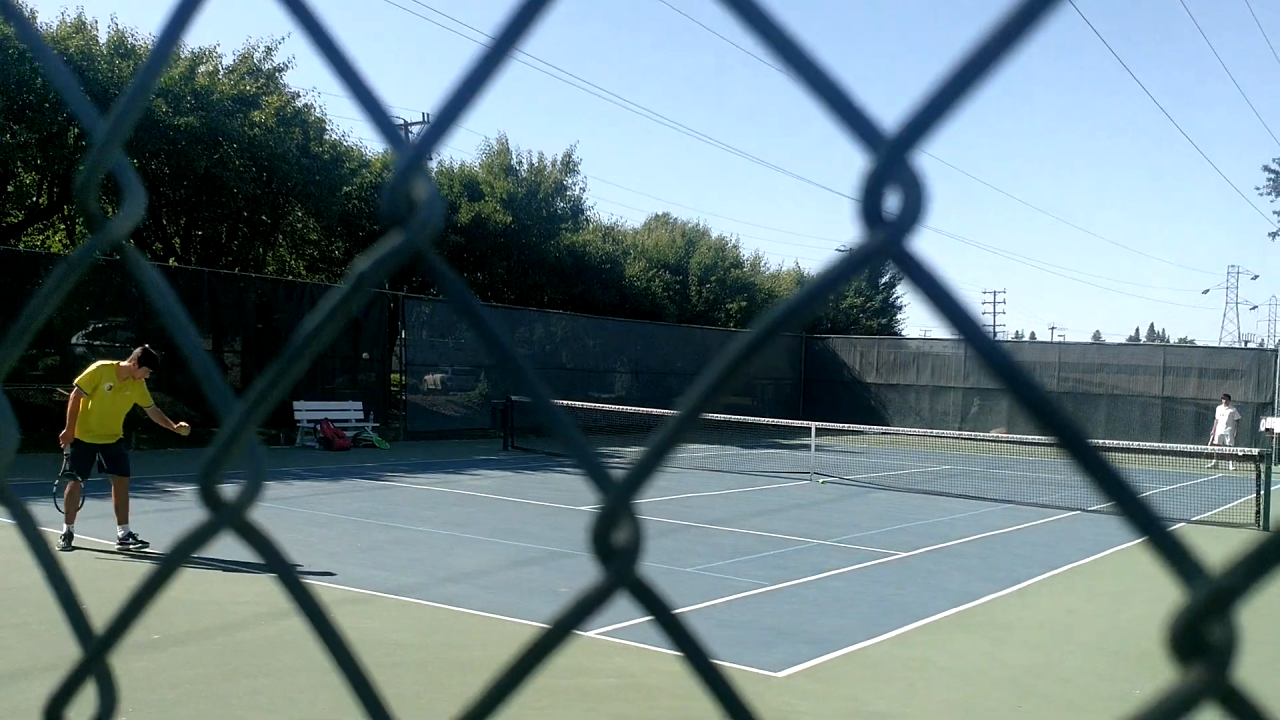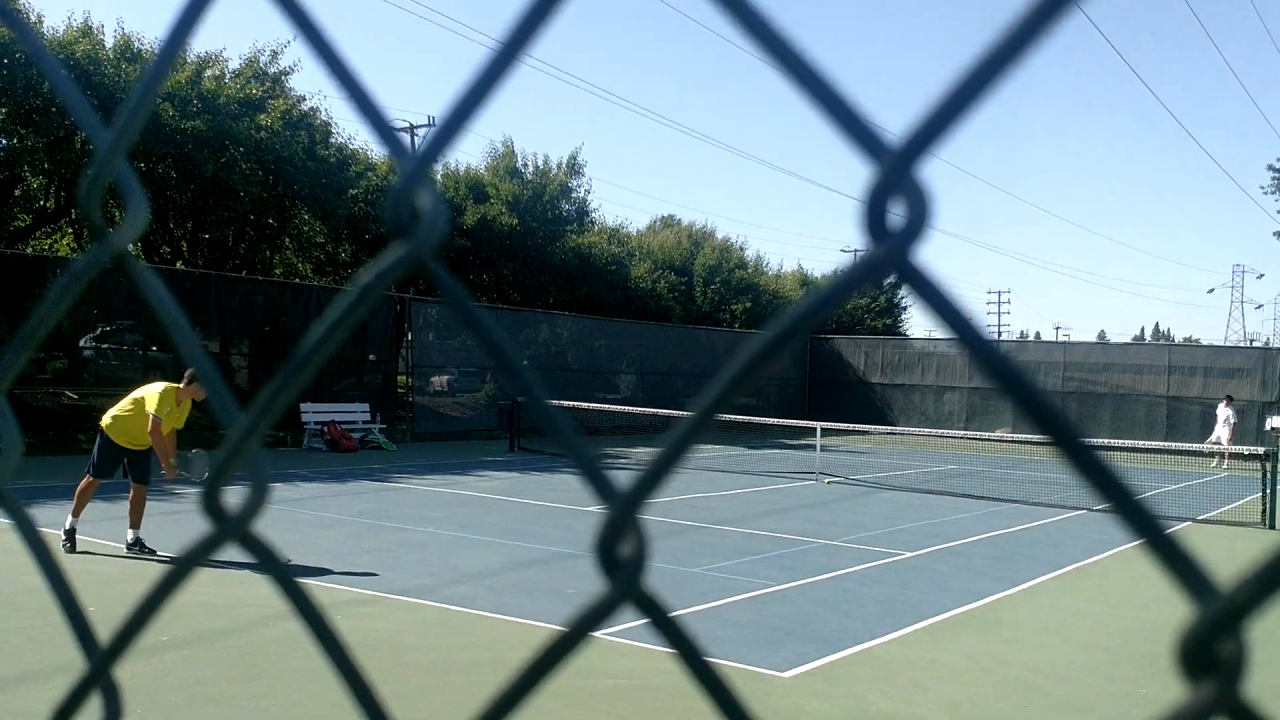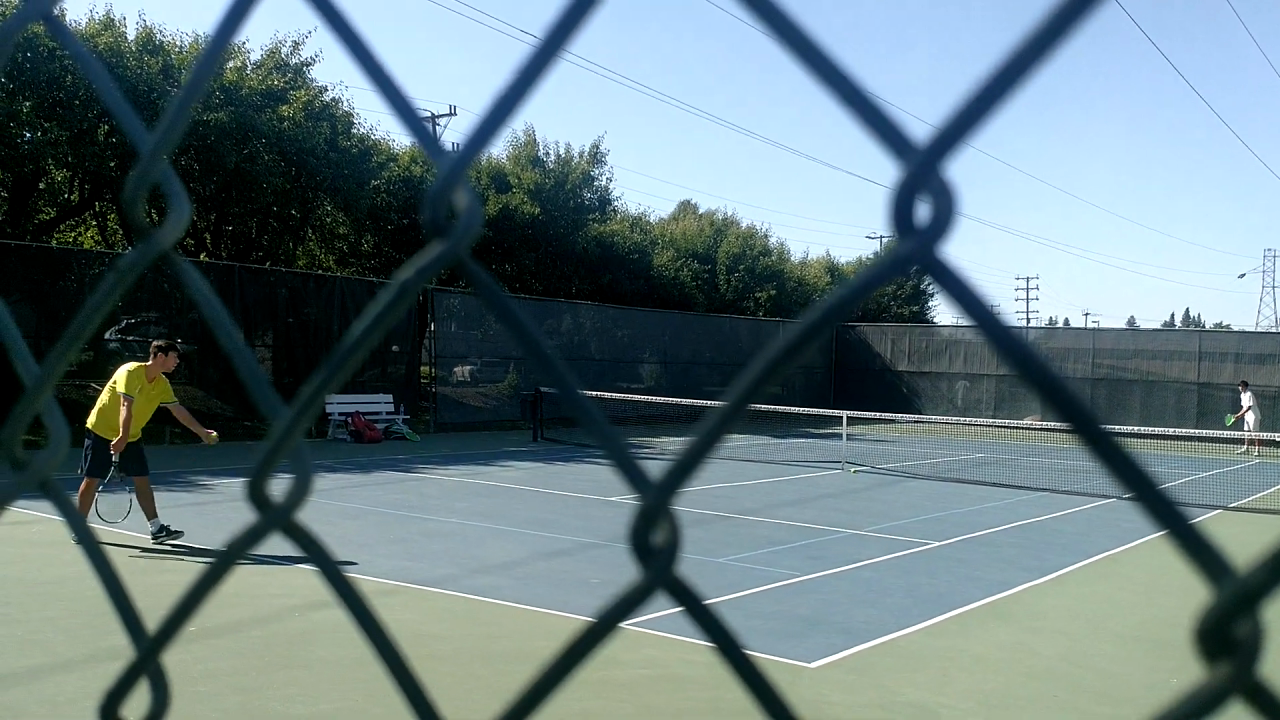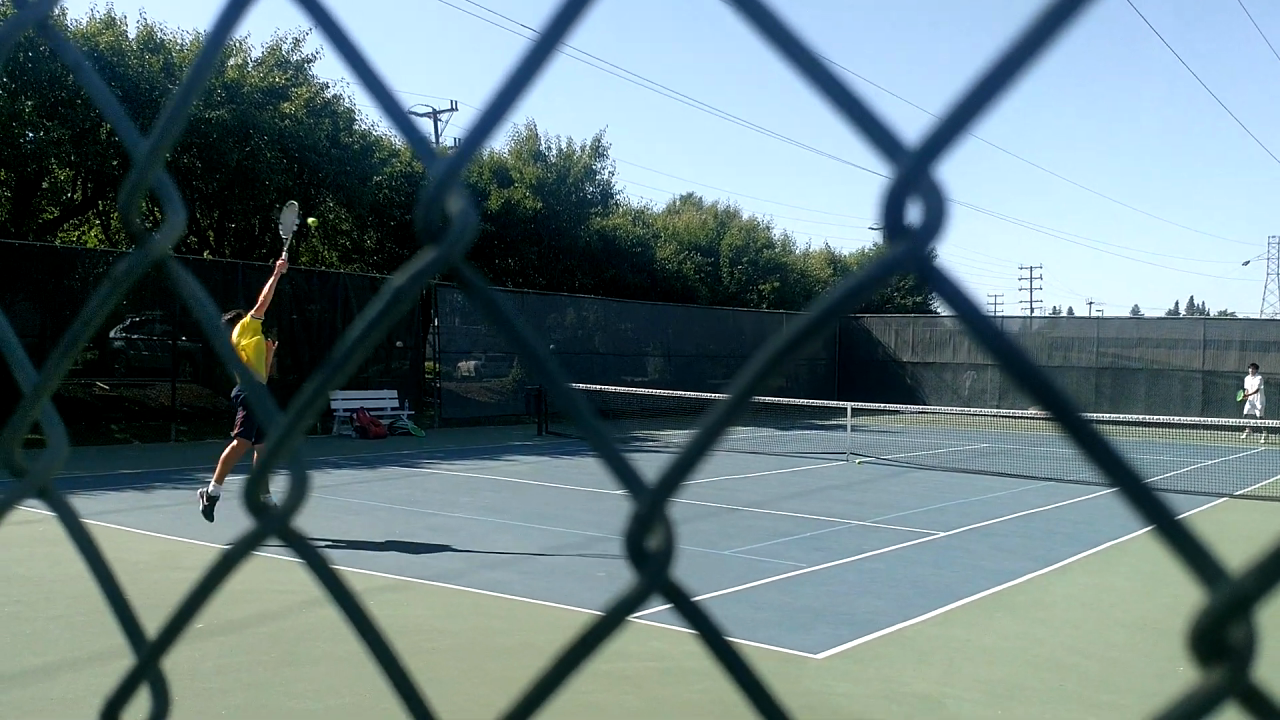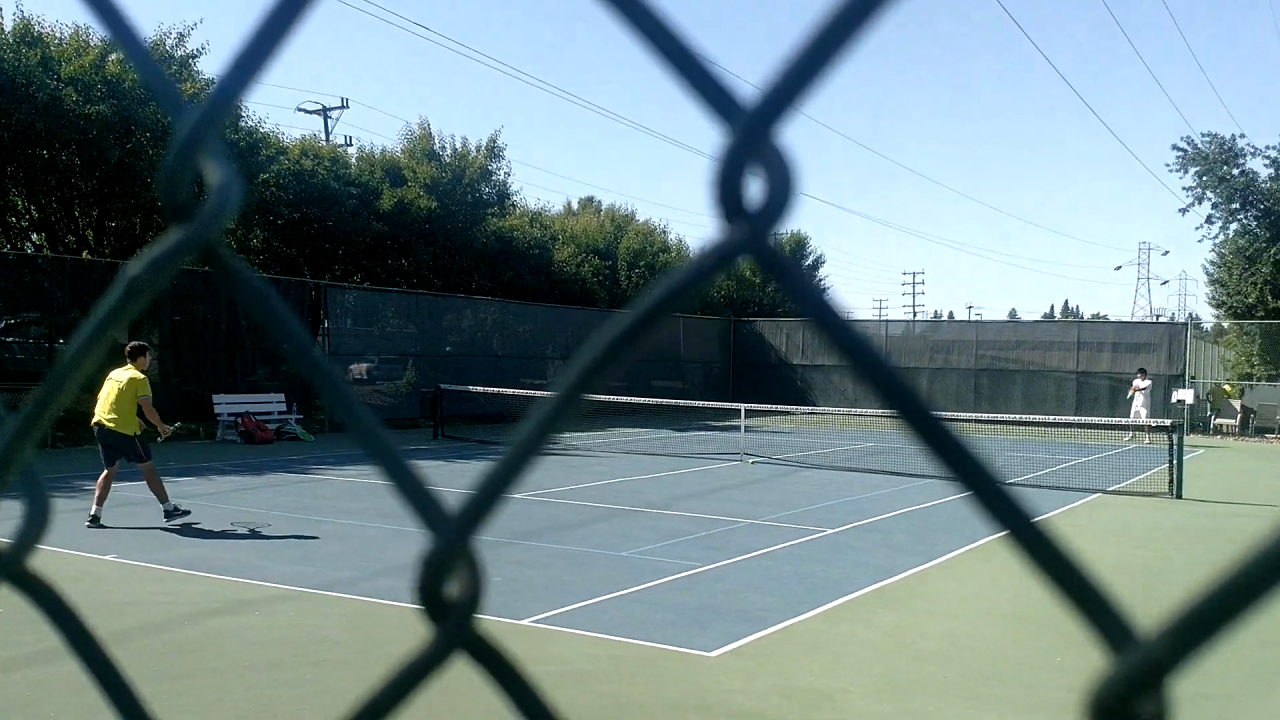
dt=1s
person 1, frame 1
left shoulder: (138, 385)
right shoulder: (100, 370)
left elbow: (152, 411)
right elbow: (76, 396)
left wrist: (174, 426)
right wrist: (69, 430)
left hip: (112, 438)
right hip: (82, 436)
left knee: (121, 481)
right knee: (76, 483)
left ankle: (124, 534)
right ankle: (67, 532)
person 1, frame 2
left shoulder: (185, 404)
right shoulder: (161, 393)
left elbow: (170, 430)
right elbow: (154, 432)
left wrist: (172, 461)
right wrist: (166, 465)
left hip: (141, 444)
right hip: (114, 433)
left knee: (140, 487)
right knee: (93, 480)
left ankle: (133, 539)
right ankle: (70, 528)
person 1, frame 3
left shoulder: (162, 383)
right shoulder: (130, 371)
left elbow: (179, 410)
right elbow: (126, 406)
left wrist: (203, 432)
right wrist: (123, 437)
left hip: (131, 438)
right hip: (101, 434)
left knee: (142, 480)
right knee: (92, 480)
left ankle: (157, 528)
person 1, frame 4
left shoulder: (250, 338)
right shoulder: (245, 327)
right elbow: (263, 301)
left wrist: (269, 355)
right wrist: (276, 274)
left knee: (263, 448)
right knee: (243, 443)
left ankle: (263, 497)
right ankle: (213, 491)
person 1, frame 5
left shoulder: (113, 374)
right shoulder: (140, 378)
right elbow: (147, 408)
right wrist: (162, 427)
left hip: (101, 426)
right hip: (125, 429)
left knee: (110, 469)
right knee: (148, 468)
left ankle: (95, 514)
right ankle: (169, 509)
